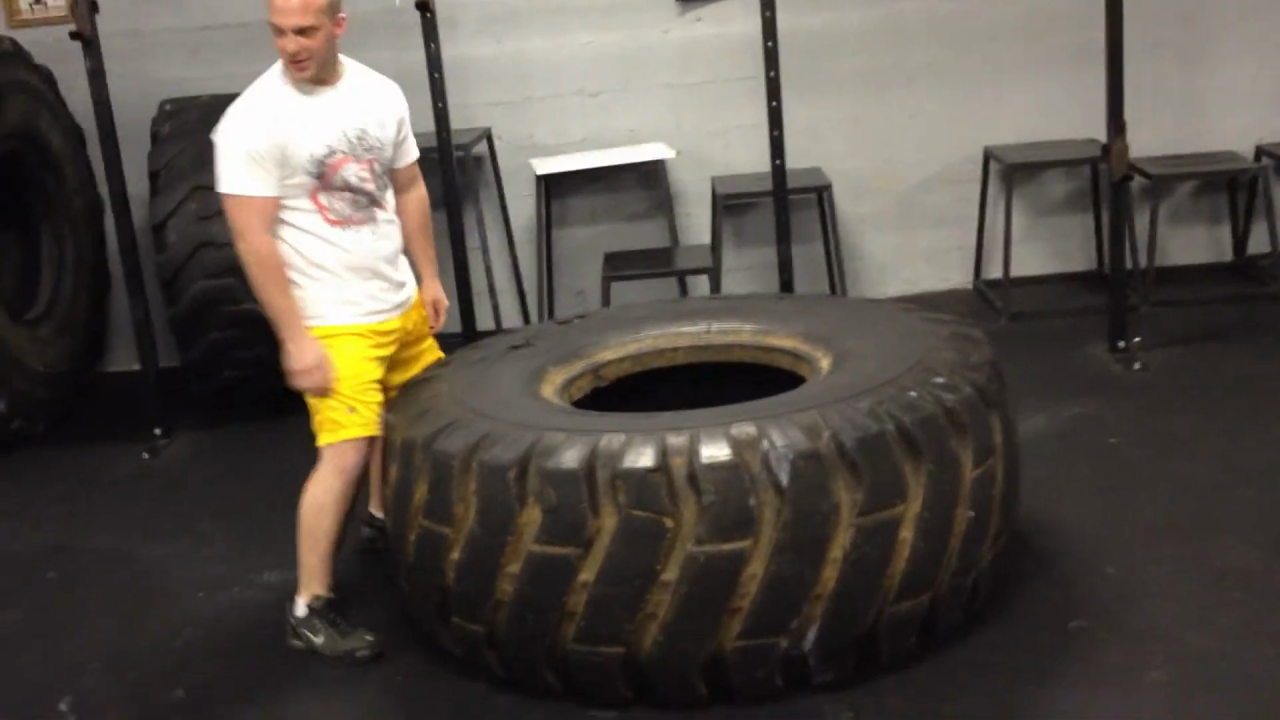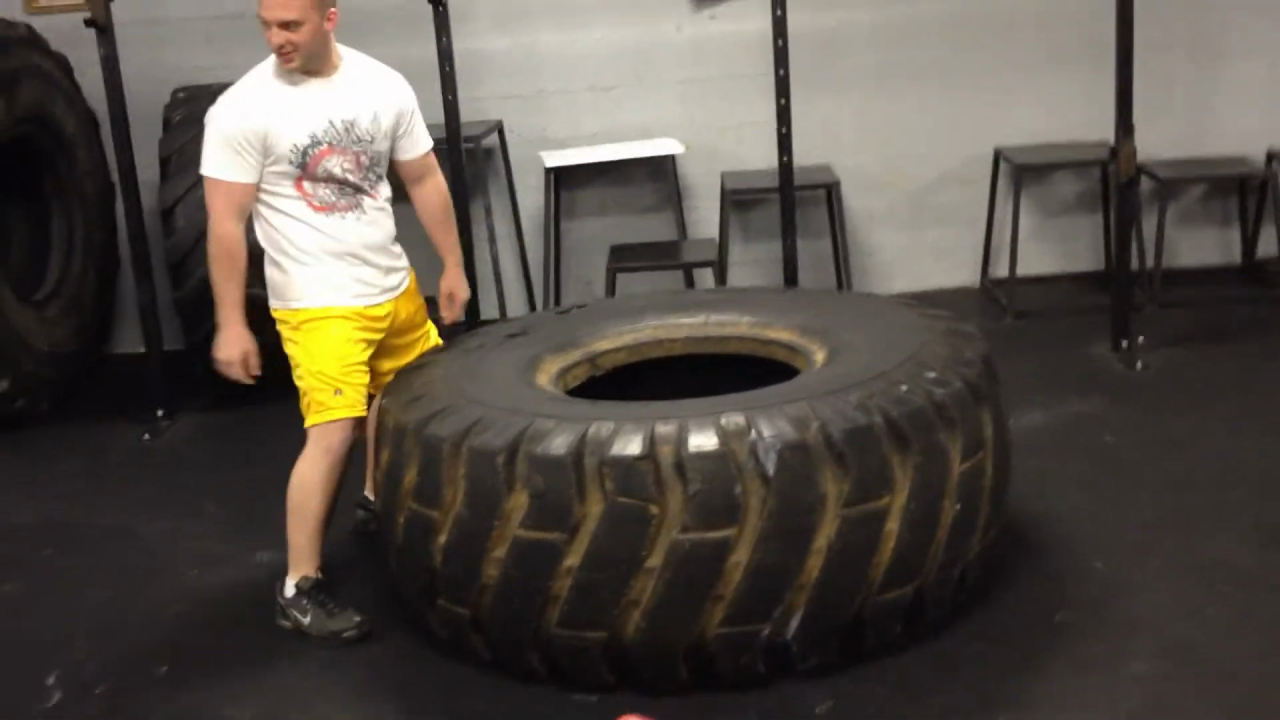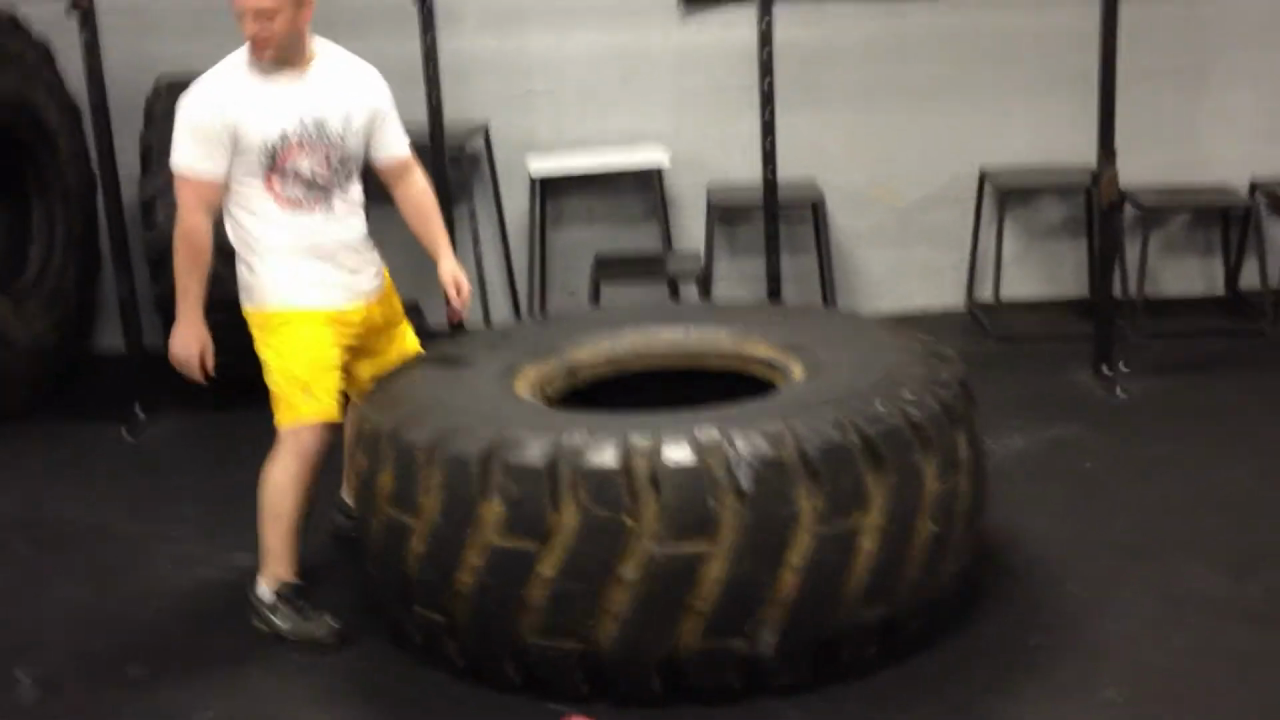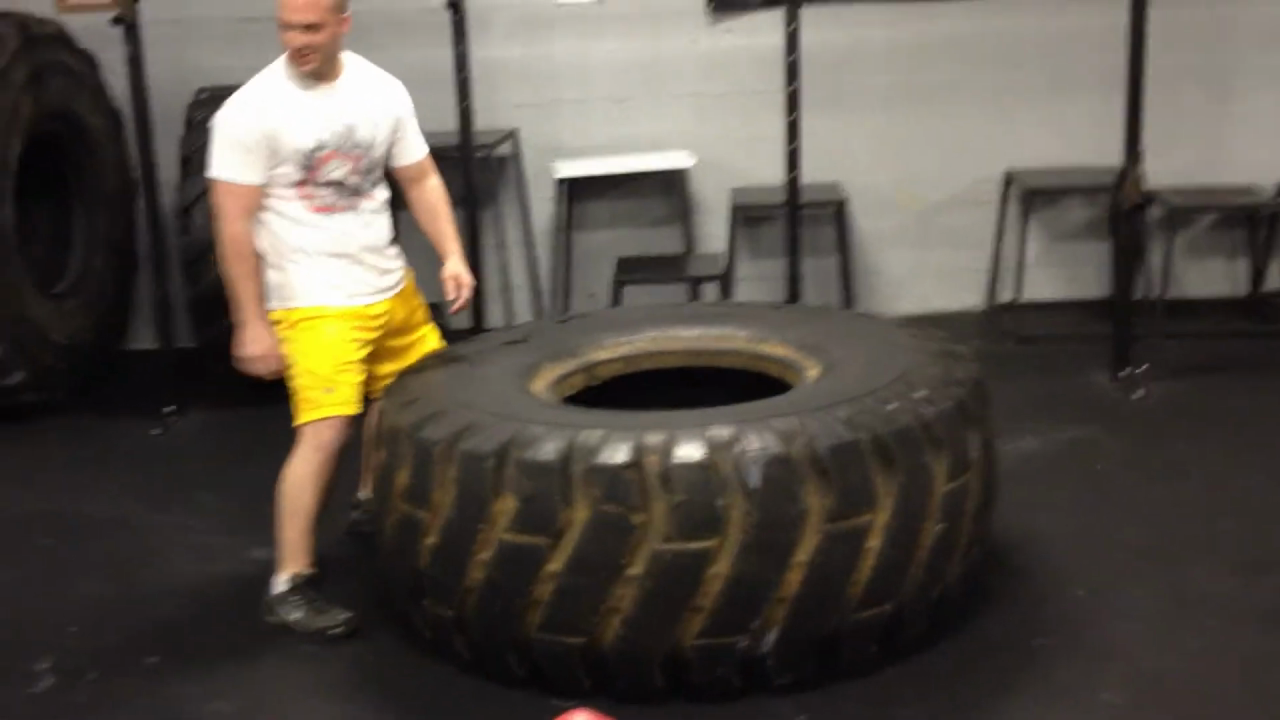
dt=0.2s
person 1, frame 1
left shoulder: (380, 93)
right shoulder: (254, 119)
right elbow: (254, 240)
left wrist: (428, 279)
right wrist: (296, 338)
left hip: (398, 301)
right hip: (331, 321)
right knee: (346, 454)
left ankle: (382, 516)
right ankle: (308, 609)
person 1, frame 2
left shoulder: (384, 86)
right shoulder: (243, 107)
left elbow: (424, 180)
right elbow: (225, 222)
left wrist: (452, 266)
right wrist: (231, 324)
left hip: (394, 284)
right hip: (320, 303)
right knee: (332, 436)
left ankle: (379, 498)
right ankle: (299, 589)
person 1, frame 3
left shoulder: (358, 80)
right shoulder: (213, 99)
left elbow: (405, 177)
right elbow: (194, 217)
left wrist: (445, 258)
right wrist: (189, 318)
left hip: (366, 283)
right hip: (291, 302)
right knee: (304, 437)
left ankle: (357, 502)
right ankle: (274, 592)
person 1, frame 4
left shoulder: (381, 90)
right shoulder: (252, 110)
left elbow: (420, 179)
right elbow: (234, 224)
left wrist: (452, 255)
right wrist: (251, 322)
left hip: (391, 283)
right hip: (317, 302)
right knee: (324, 433)
left ankle: (373, 499)
right ankle: (289, 585)
